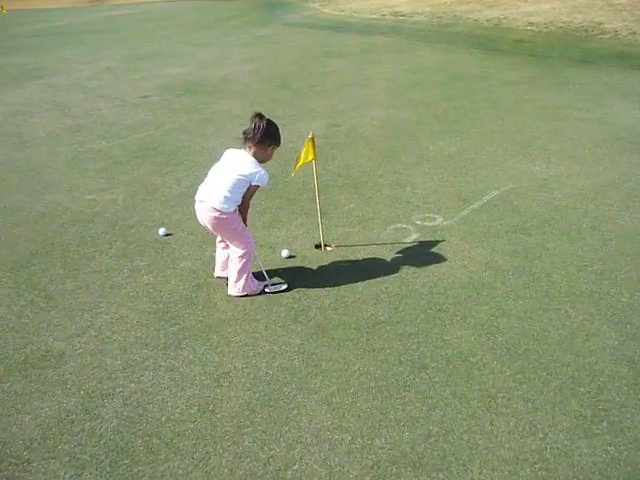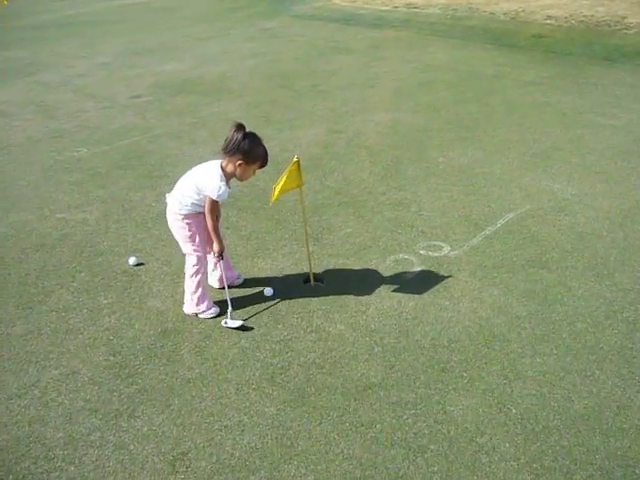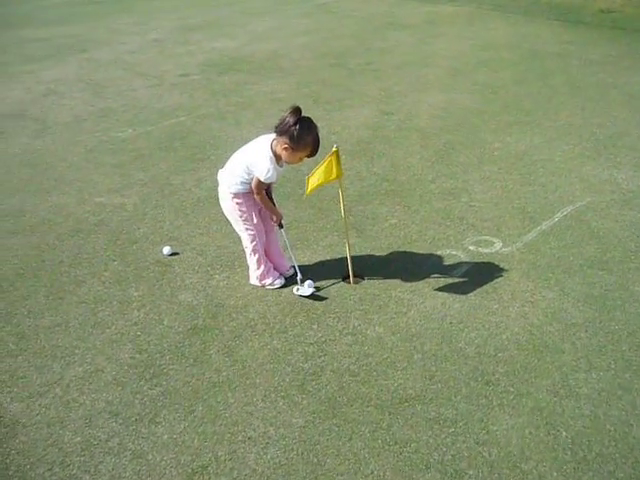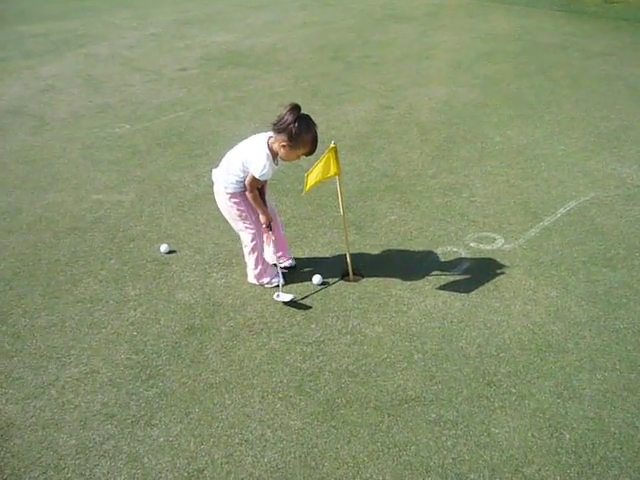
dt=1s
person 1, frame 1
left shoulder: (230, 153)
right shoulder: (259, 173)
right elbow: (245, 202)
right wrist: (243, 225)
left hip: (201, 204)
right hip: (219, 212)
left knee: (226, 237)
right knee: (244, 244)
left ankle: (224, 269)
right ankle: (242, 286)
person 1, frame 2
left shoulder: (218, 166)
right shoulder: (217, 184)
right elbow: (211, 215)
right wrist: (217, 242)
left hip: (194, 209)
right hip: (183, 214)
left knee: (214, 245)
right knee: (197, 256)
left ankle: (221, 277)
right ankle: (196, 304)
person 1, frame 3
left shoulder: (275, 140)
right shoulder: (267, 165)
right elbow: (257, 192)
left wrist: (268, 187)
right wrist: (274, 211)
left hip: (249, 186)
right hip: (235, 193)
left knee: (269, 226)
right knee: (254, 234)
left ankle: (277, 265)
right ankle: (262, 276)
person 1, frame 4
left shoulder: (272, 139)
right shoulder: (263, 163)
right elbow: (250, 189)
left wrist: (263, 193)
right wrist: (262, 212)
left hip: (244, 184)
right hip: (231, 191)
left knee: (272, 218)
right knee: (253, 231)
left ankle: (279, 255)
right ankle: (260, 275)
